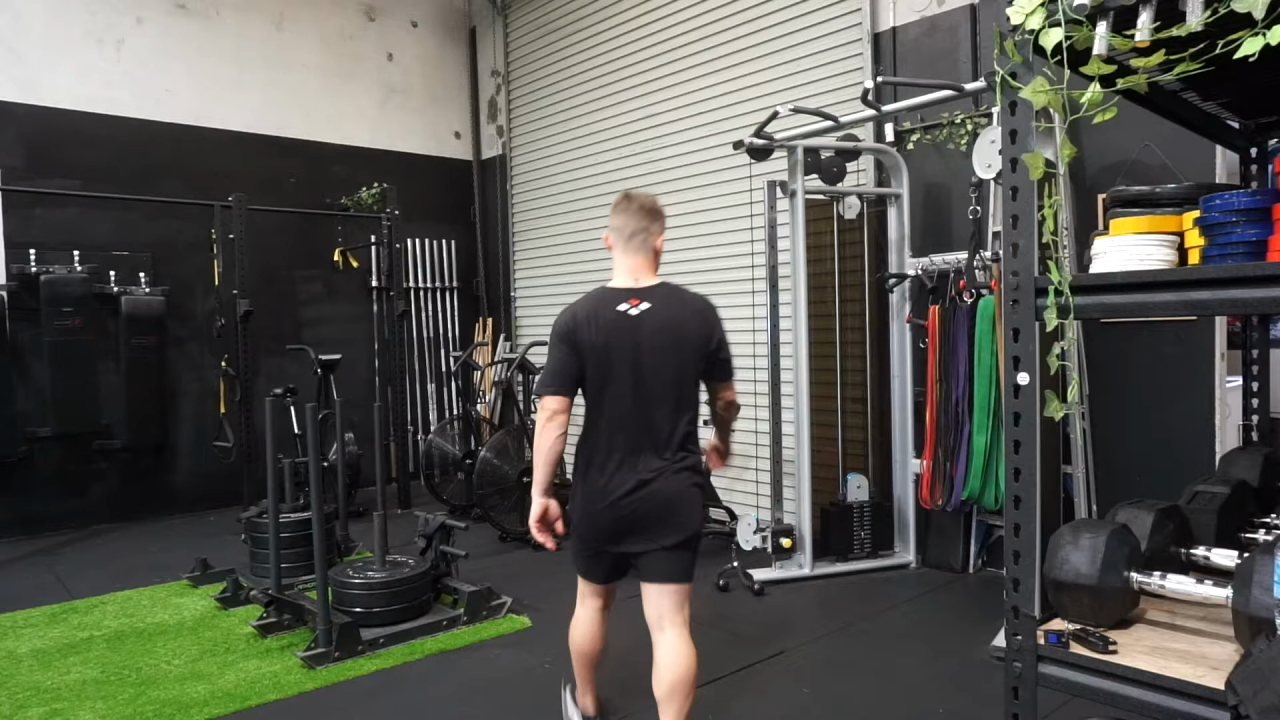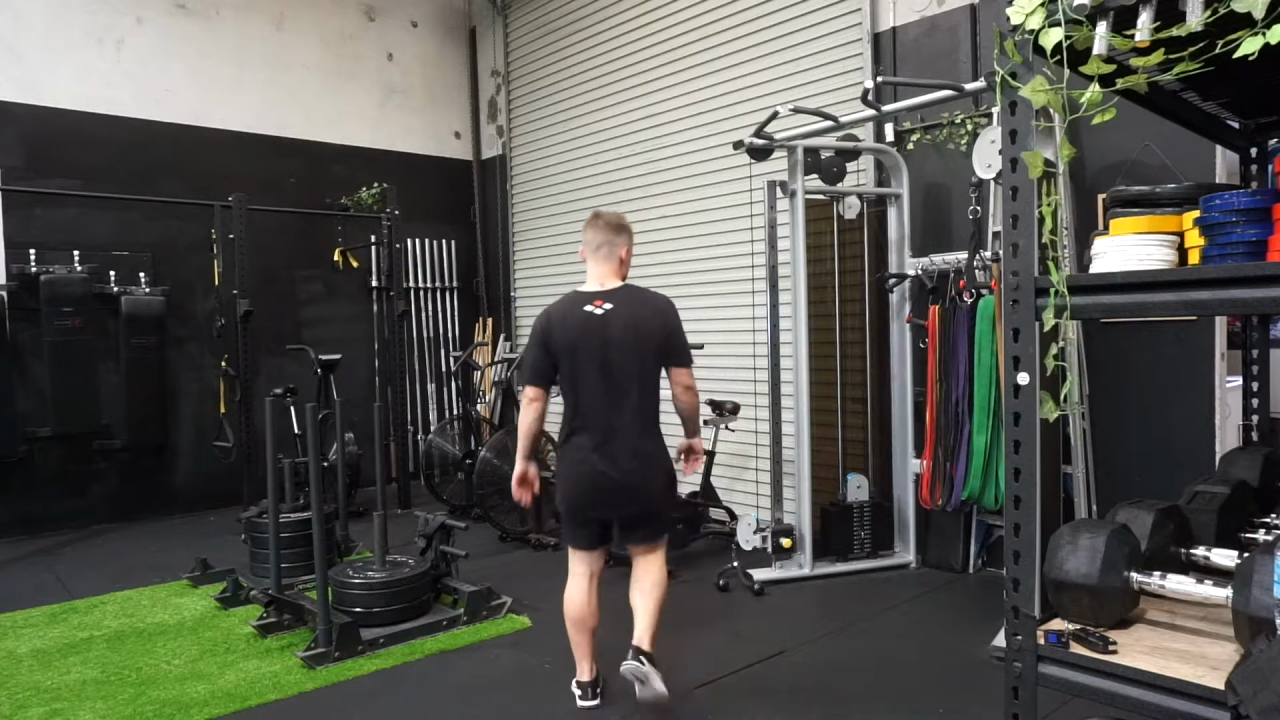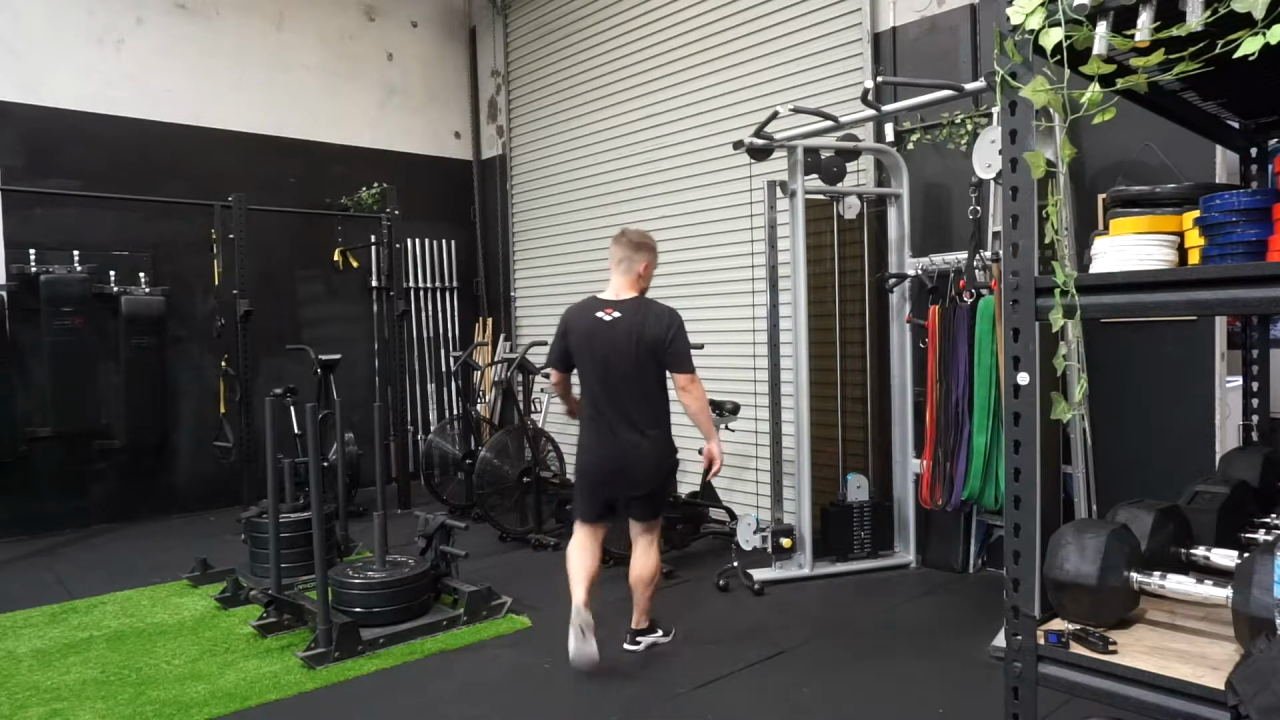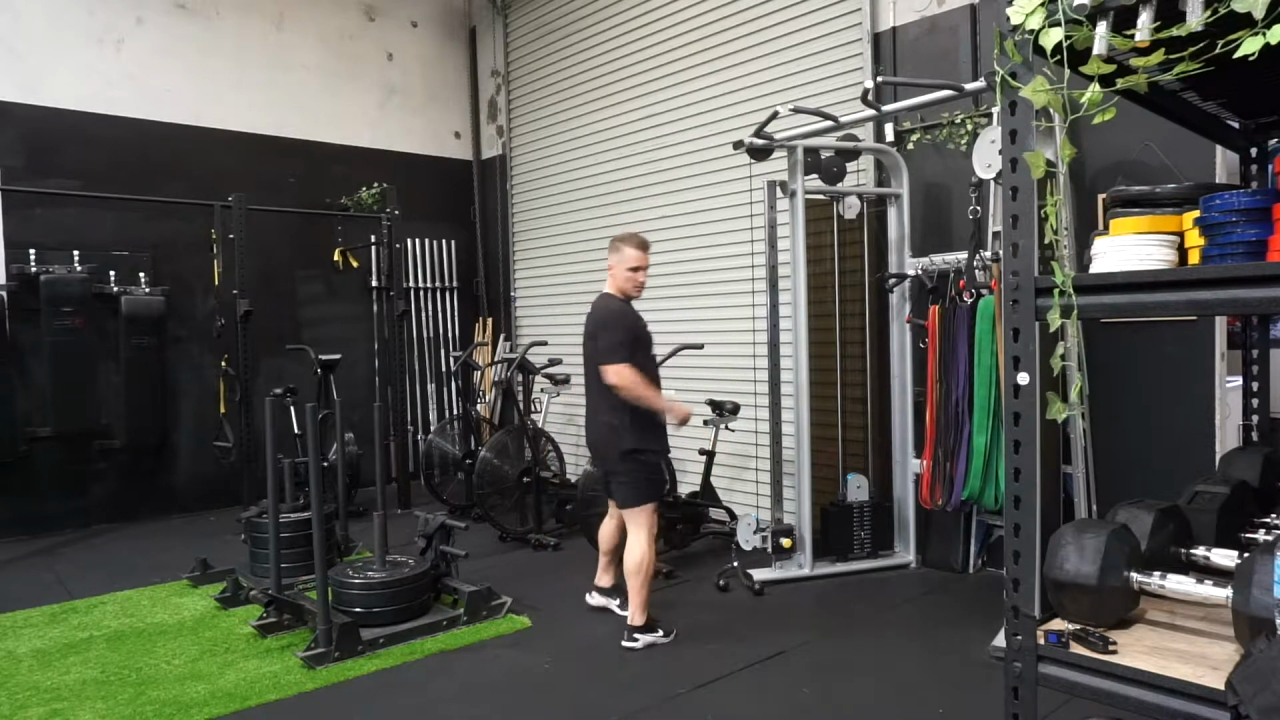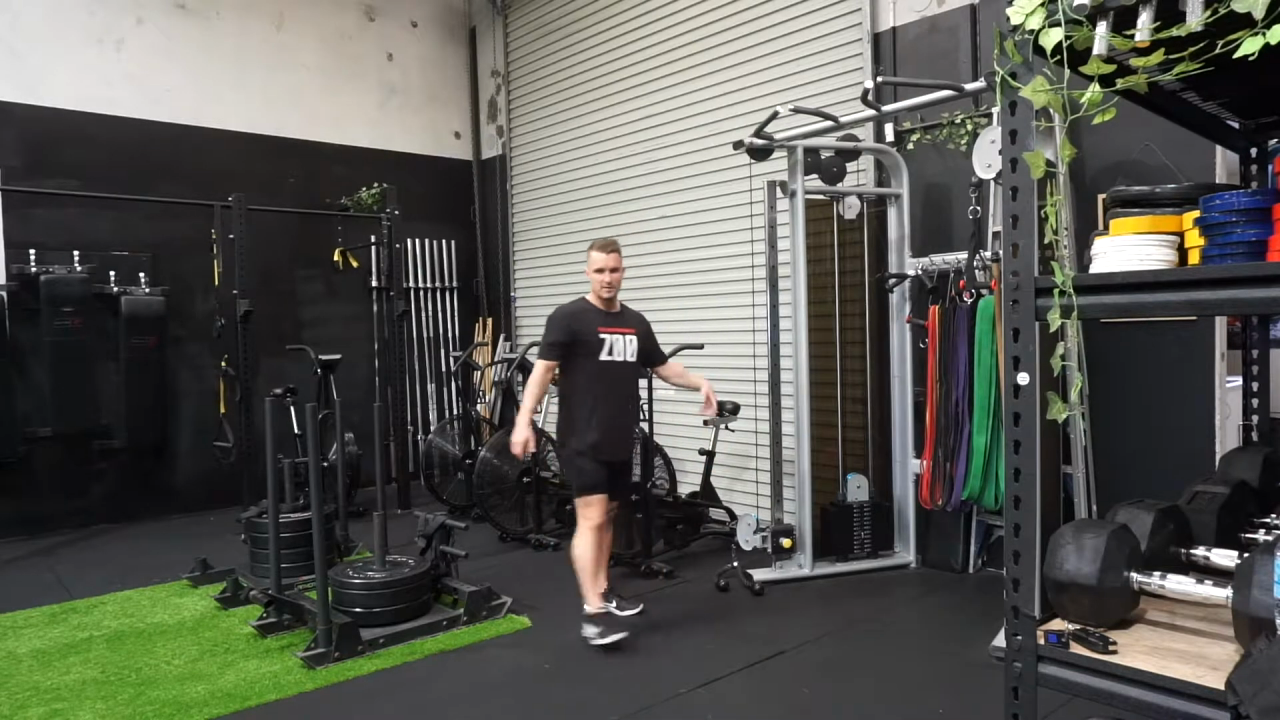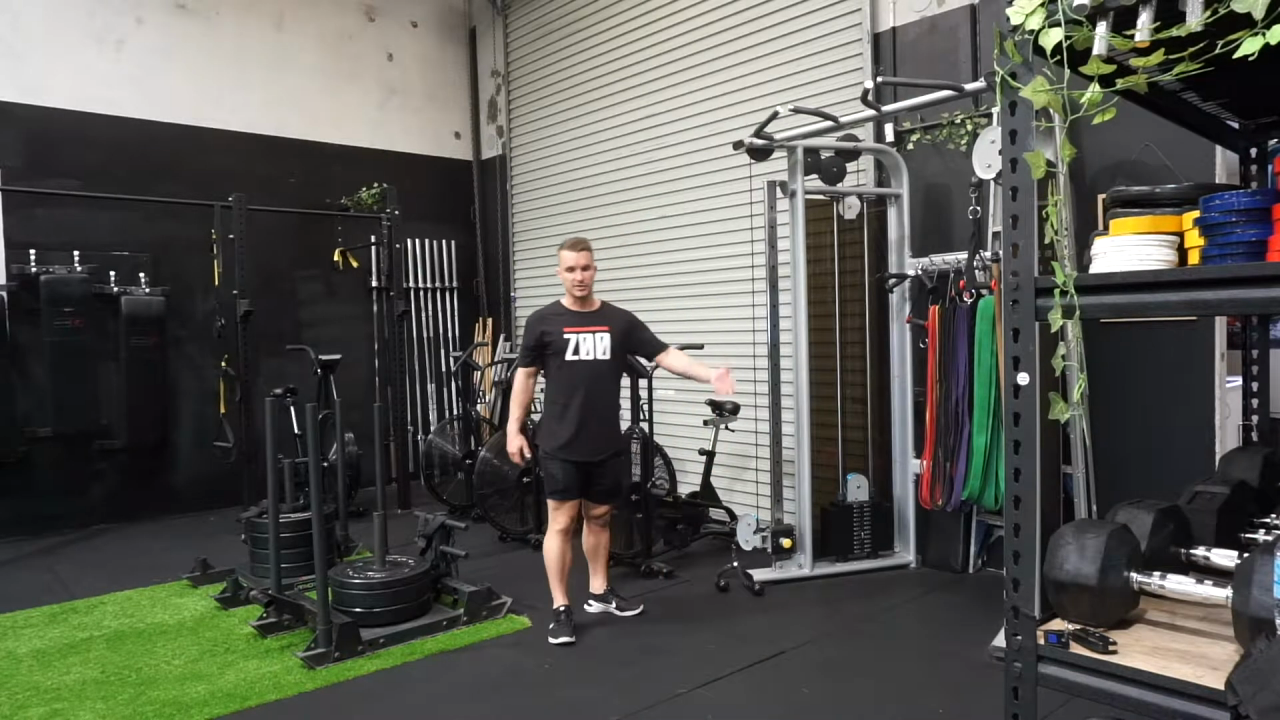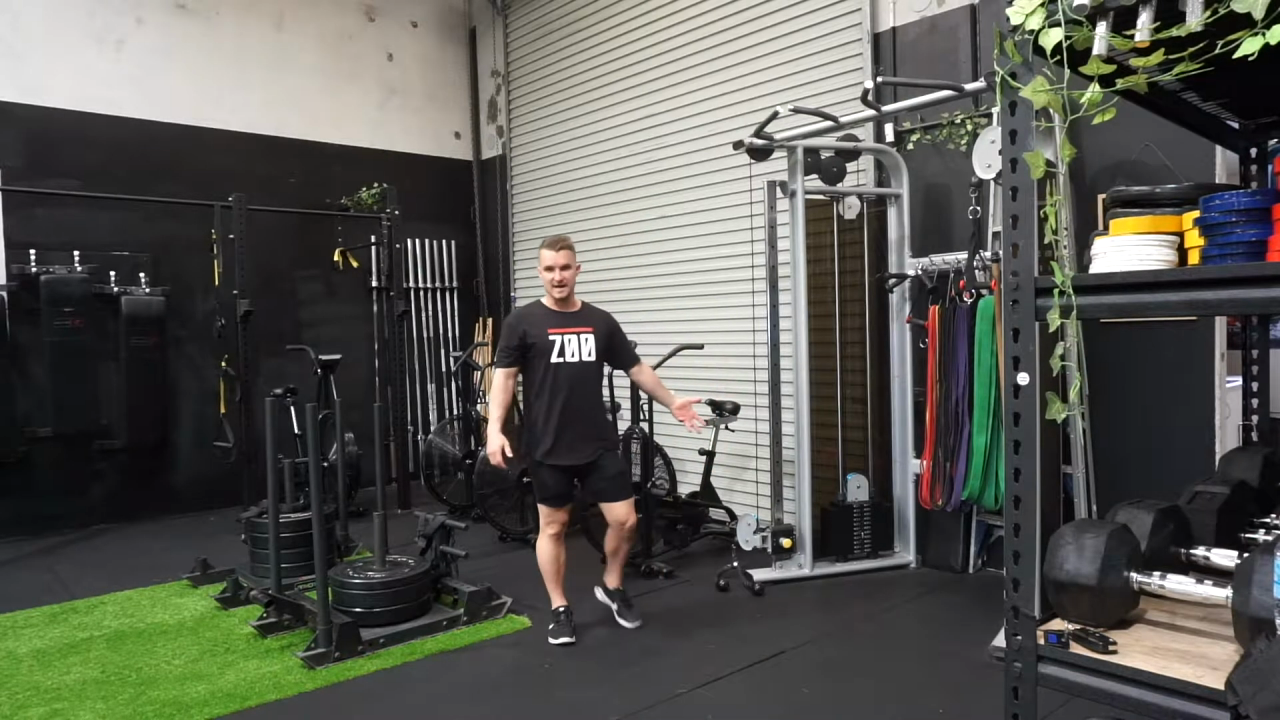
dt=0.4s
person 1, frame 1
left shoulder: (578, 317)
right shoulder: (697, 312)
left elbow: (553, 412)
right elbow: (726, 398)
left wrist: (541, 491)
right wrist: (723, 442)
left hip: (601, 496)
right hip: (674, 496)
left knee: (592, 600)
right knee: (670, 622)
person 1, frame 2
left shoulder: (554, 318)
right shoulder: (657, 309)
left elbow: (533, 398)
right elbow: (683, 383)
left wrist: (523, 459)
right wrist: (693, 435)
left hip: (582, 468)
right hip: (644, 466)
left knee: (583, 572)
right knee: (649, 557)
left ankle: (586, 679)
right ankle: (642, 652)
person 1, frame 3
left shoulder: (574, 317)
right shoulder: (661, 319)
left elbow: (557, 378)
right elbow: (687, 387)
left wrist: (572, 405)
right wrist: (711, 437)
left hip: (595, 453)
right hip: (648, 454)
left knee: (587, 532)
right knee: (646, 538)
left ankle: (581, 616)
right ankle: (640, 627)
person 1, frame 4
left shoulder: (618, 310)
right shoulder: (612, 313)
right elbow: (617, 375)
right wrist: (667, 407)
left hip: (615, 436)
right hip: (627, 438)
left knee: (622, 512)
right knee: (643, 527)
left ankle: (603, 586)
right ankle: (639, 625)
person 1, frame 5
left shoulder: (635, 321)
right shoulder: (569, 317)
left elbow: (662, 366)
right elbow: (544, 370)
left wrist: (699, 382)
right wrist: (524, 421)
left hip: (620, 441)
right hip: (582, 440)
left knee: (606, 516)
right knee: (590, 519)
left ankle: (601, 591)
right ankle: (593, 612)
person 1, frame 6
left shoulder: (620, 320)
right shoulder: (543, 321)
left elbow: (664, 355)
right elbow: (525, 376)
left wrist: (708, 374)
right wrist: (514, 428)
left hip: (607, 443)
right hip: (560, 444)
left knee: (599, 517)
right knee: (561, 522)
left ankle: (600, 593)
right ankle: (560, 609)
person 1, frame 7
left shoulder: (601, 321)
right shoulder: (523, 321)
left elbow: (635, 367)
right elbow: (504, 377)
left wrist: (671, 402)
right wrist: (495, 430)
left hip: (598, 443)
right hip: (548, 447)
left knee: (625, 520)
right knee: (553, 526)
left ankle: (612, 586)
right ankle: (560, 610)
